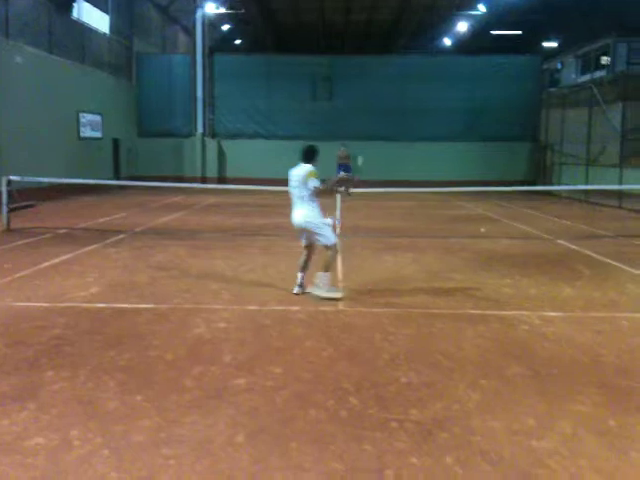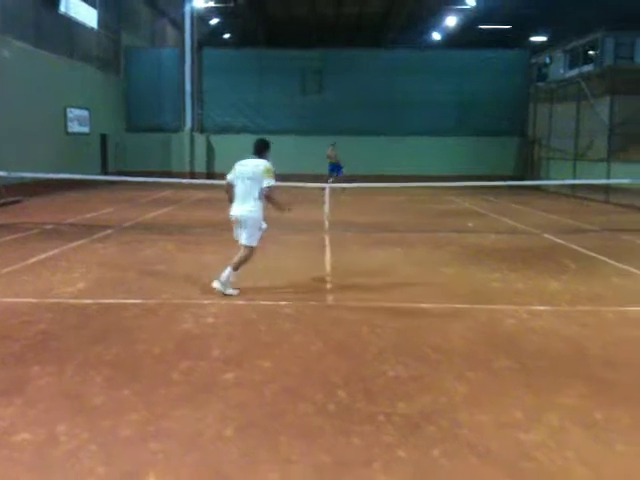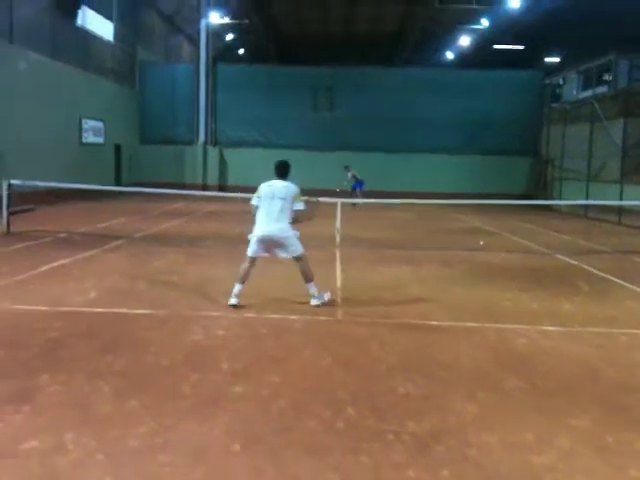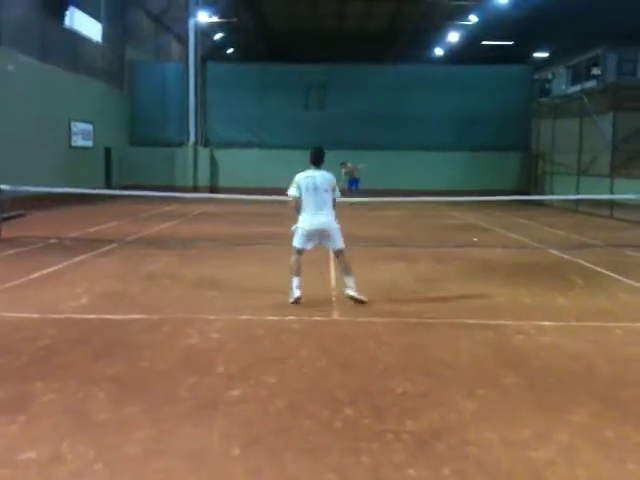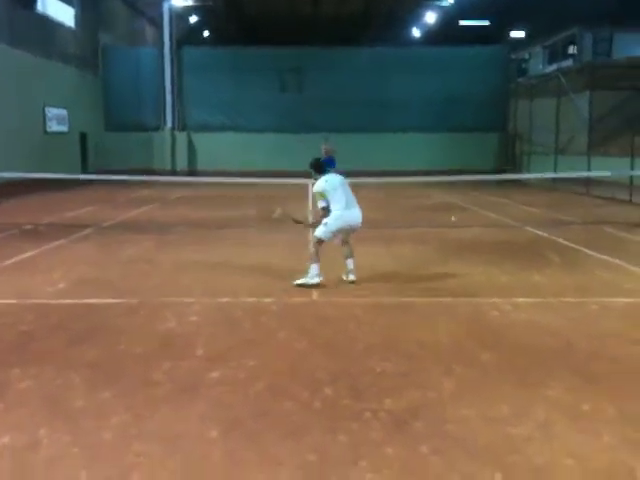
dt=0.5s
person 1, frame 1
left shoulder: (293, 172)
right shoulder: (309, 170)
right elbow: (318, 192)
left wrist: (330, 188)
right wrist: (336, 182)
left hip: (297, 217)
right hip: (311, 217)
left knee: (309, 249)
right knee: (332, 248)
left ankle: (300, 285)
right ankle: (322, 286)
person 1, frame 2
left shoulder: (240, 164)
right shoulder: (266, 166)
left elbow: (227, 187)
right elbow: (267, 193)
right wrist: (278, 205)
left hip: (237, 211)
right hip: (252, 213)
left knee: (244, 247)
right knee: (247, 250)
left ankle: (225, 280)
right ankle: (224, 281)
person 1, frame 3
left shoulder: (263, 187)
right shoulder: (293, 189)
left elbow: (255, 210)
right elbow: (297, 216)
right wrist: (307, 216)
left hip: (261, 230)
right hip: (282, 231)
left knee: (249, 261)
right knee: (302, 260)
left ankle: (235, 296)
right ankle: (316, 296)
person 1, frame 4
left shoulder: (299, 178)
right shoulder: (331, 178)
left elbow: (295, 203)
right elbow: (333, 203)
left hip: (307, 222)
right hip: (328, 222)
left knee: (296, 254)
right knee: (340, 255)
left ankle: (296, 290)
right ankle: (351, 289)
person 1, frame 5
left shoulder: (318, 186)
right shoulder: (340, 178)
left elbow: (324, 212)
left wrist: (314, 223)
left hip: (340, 217)
right hip: (357, 216)
left knee: (315, 243)
right knee: (344, 240)
left ankle: (314, 276)
right ankle: (350, 273)
